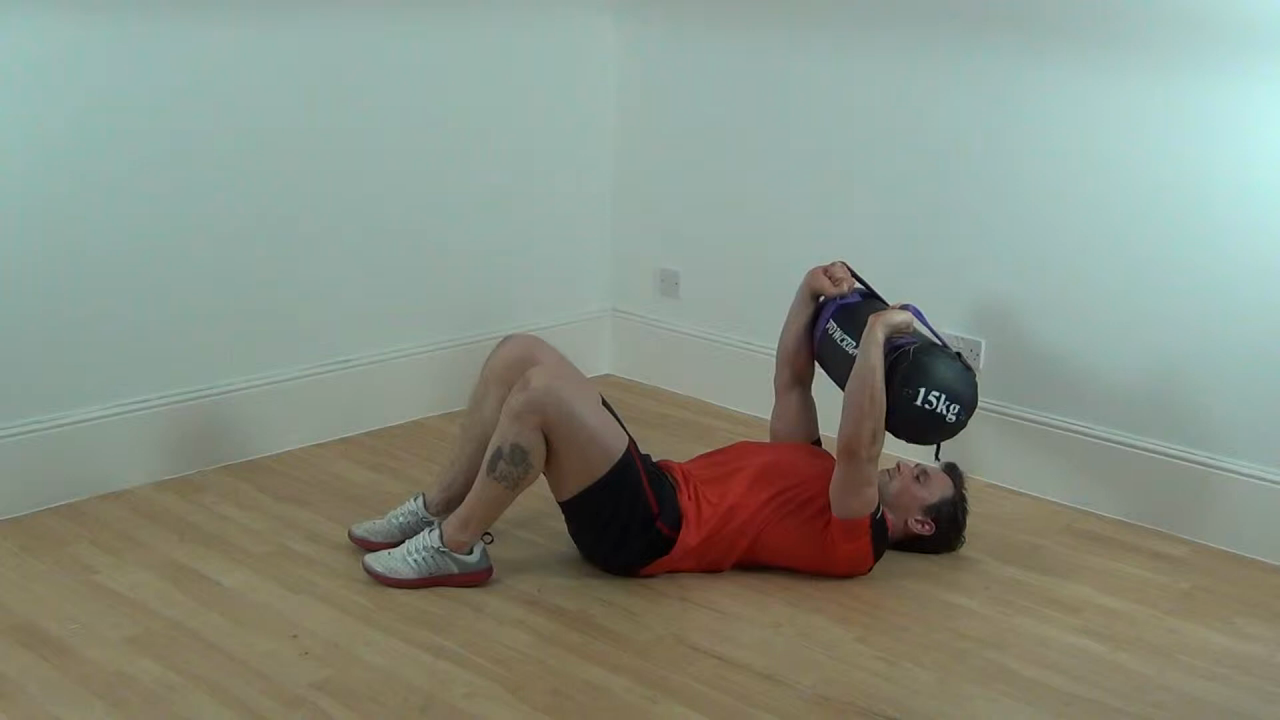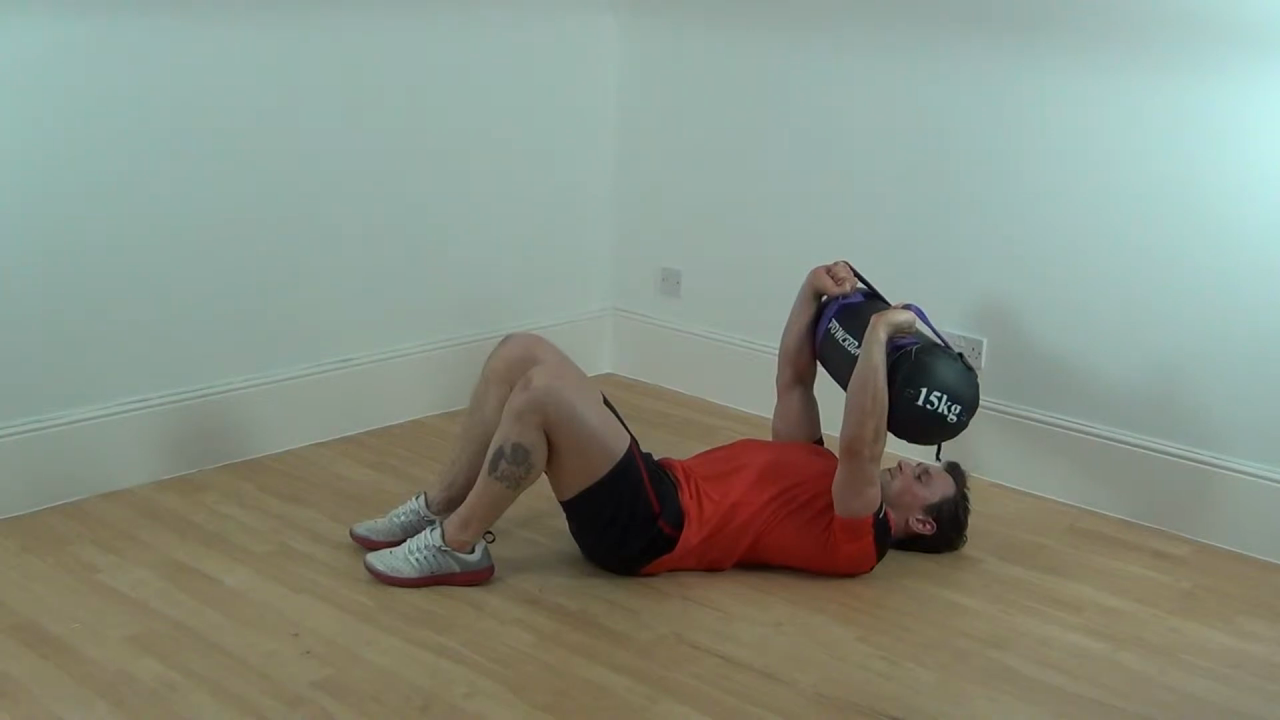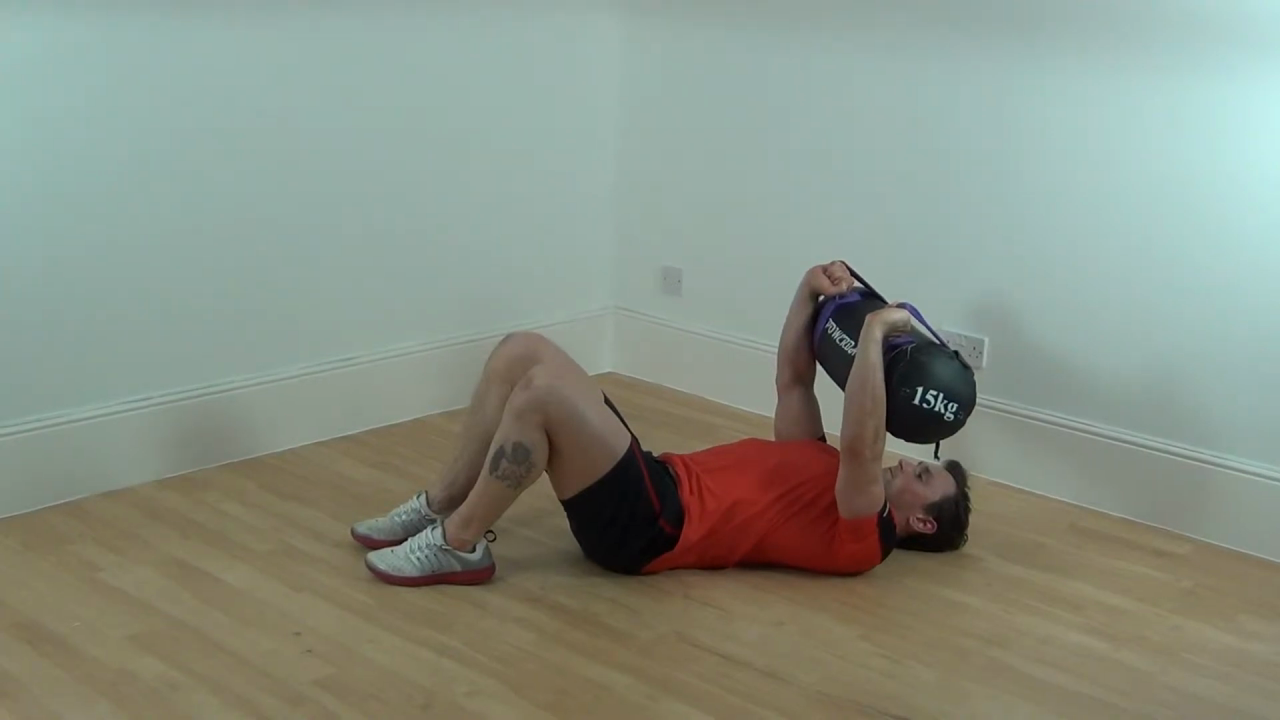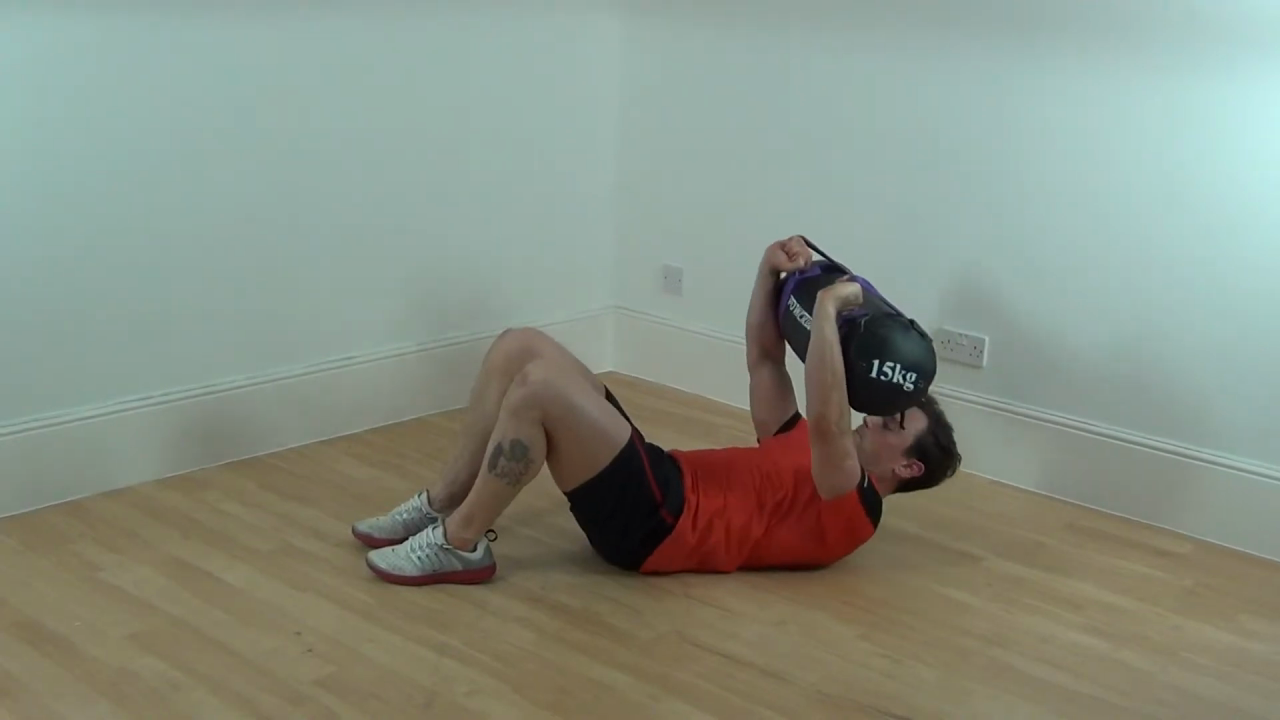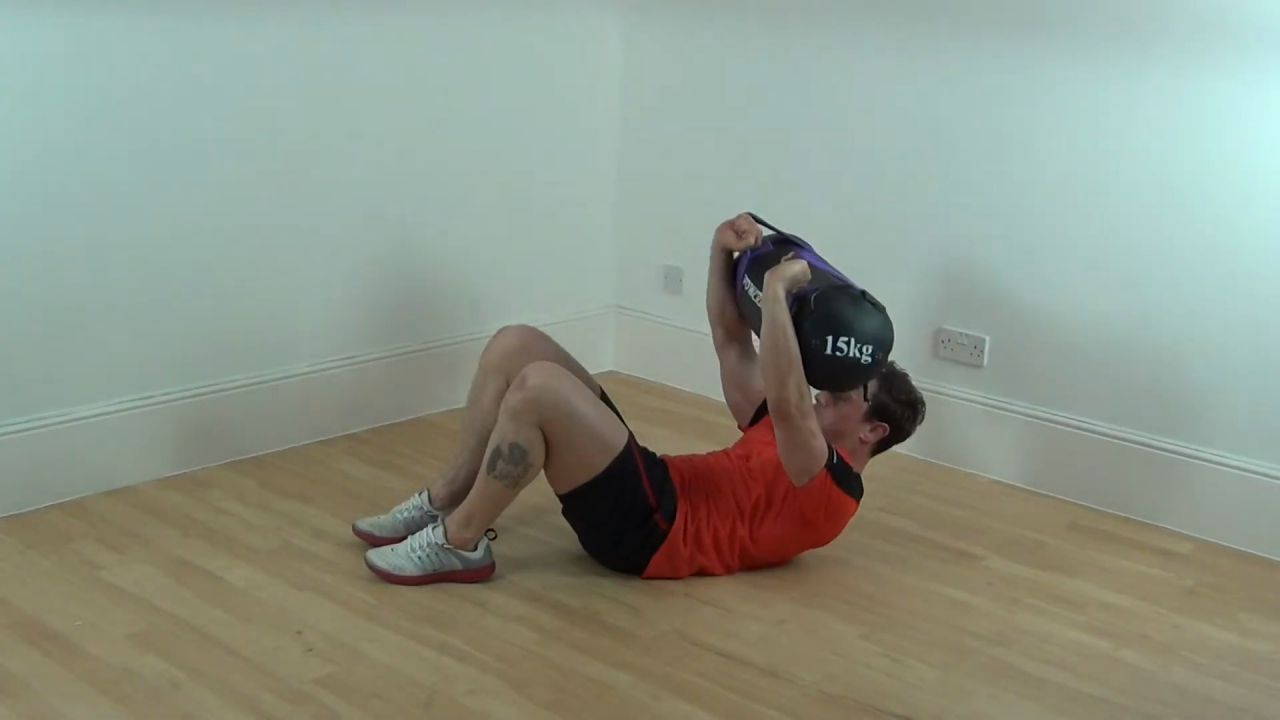
dt=1s
person 1, frame 1
left shoulder: (854, 537)
right shoulder: (818, 472)
left elbow: (860, 446)
right elbow: (790, 381)
left wrist: (876, 336)
right wrist: (811, 291)
left hip: (647, 527)
right hip: (650, 488)
left knee: (540, 389)
right knee: (520, 353)
left ankle: (456, 546)
right ankle: (436, 508)
person 1, frame 2
left shoulder: (856, 538)
right shoulder: (823, 474)
left elbow: (861, 446)
right elbow: (792, 381)
left wrist: (878, 335)
right wrist: (813, 289)
left hip: (648, 527)
right hip: (649, 487)
left knee: (541, 389)
right knee: (520, 352)
left ankle: (457, 546)
right ankle: (438, 507)
person 1, frame 3
left shoulder: (859, 536)
right shoulder: (823, 471)
left elbow: (861, 445)
right elbow: (792, 381)
left wrist: (874, 334)
right wrist: (811, 289)
left hip: (649, 526)
right hip: (650, 485)
left knee: (542, 389)
right knee: (522, 351)
left ankle: (458, 545)
right ankle: (439, 505)
person 1, frame 4
left shoulder: (850, 510)
right shoulder: (809, 452)
left elbow: (829, 418)
right elbow: (763, 360)
left wrist: (827, 308)
right wrist: (771, 270)
left hip: (654, 524)
right hip: (654, 483)
left knee: (538, 383)
right knee: (520, 347)
left ankle: (459, 545)
right ankle: (440, 505)
person 1, frame 5
left shoulder: (832, 490)
right shoulder: (786, 436)
left elbow: (788, 400)
right elbow: (731, 342)
left wrist: (776, 289)
right wrist: (722, 250)
left hip: (648, 529)
right hip: (642, 489)
left knee: (537, 386)
right knee: (515, 345)
left ankle: (459, 544)
right ankle: (442, 501)
